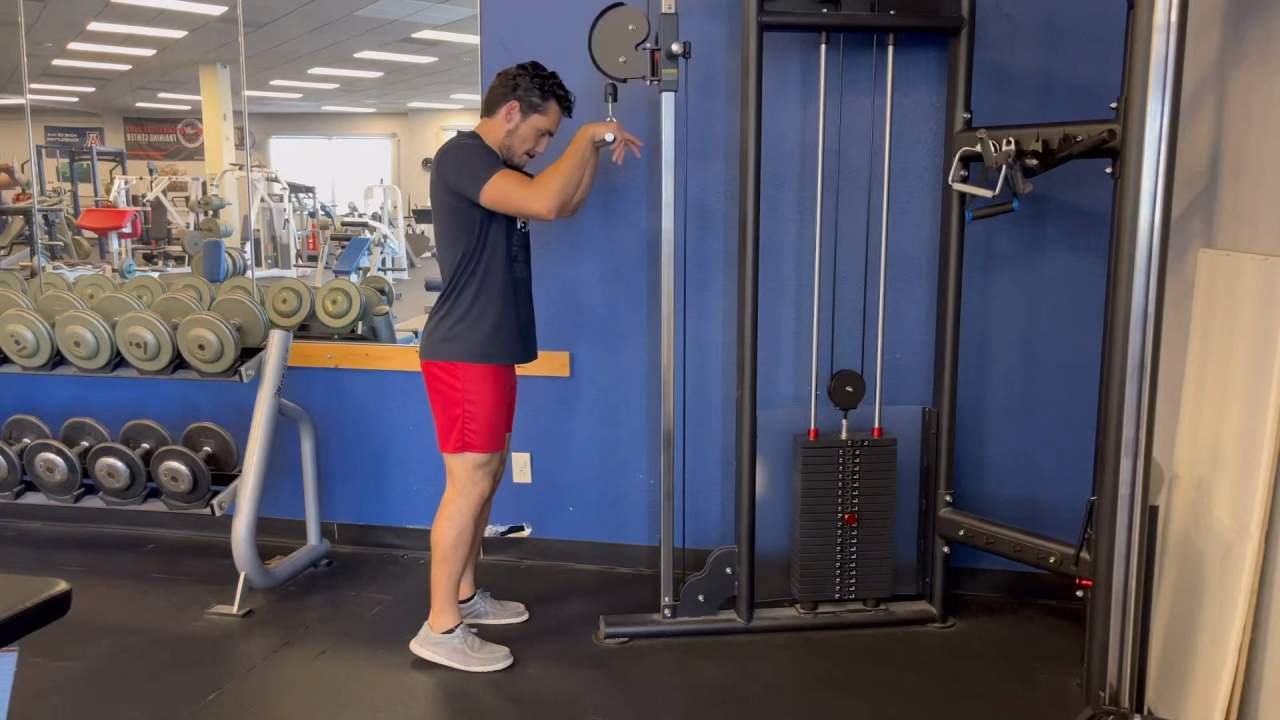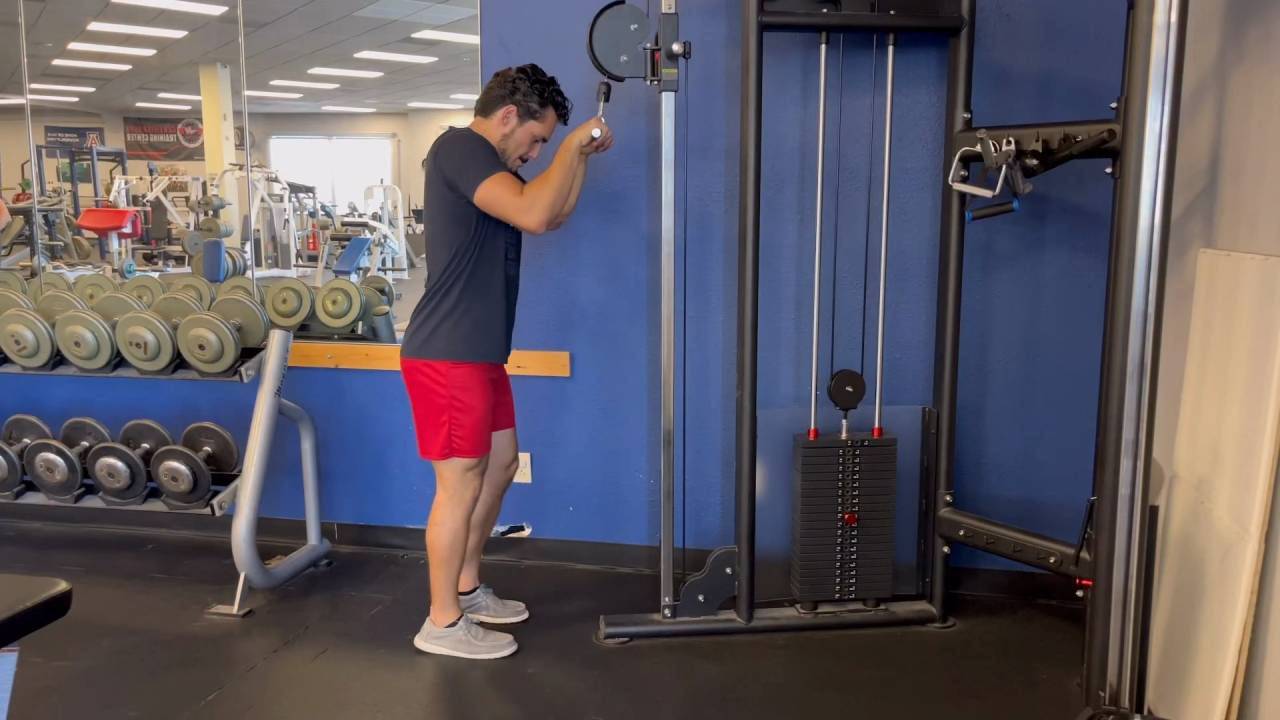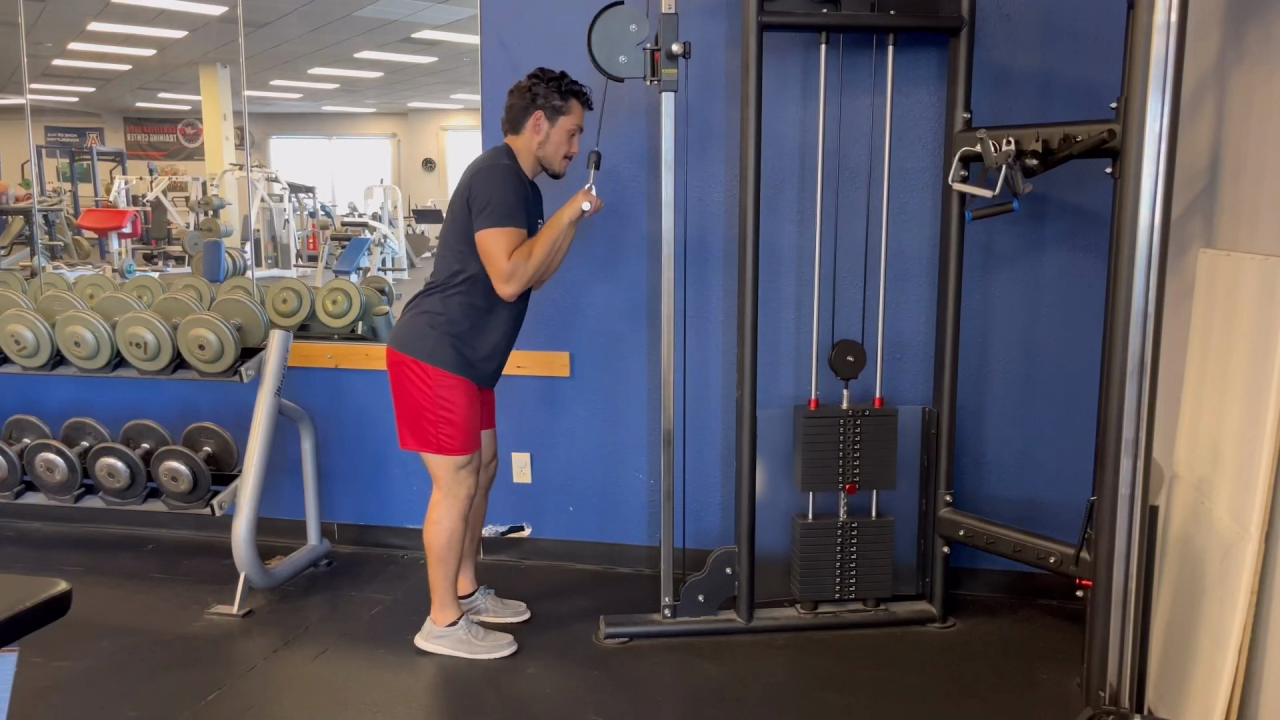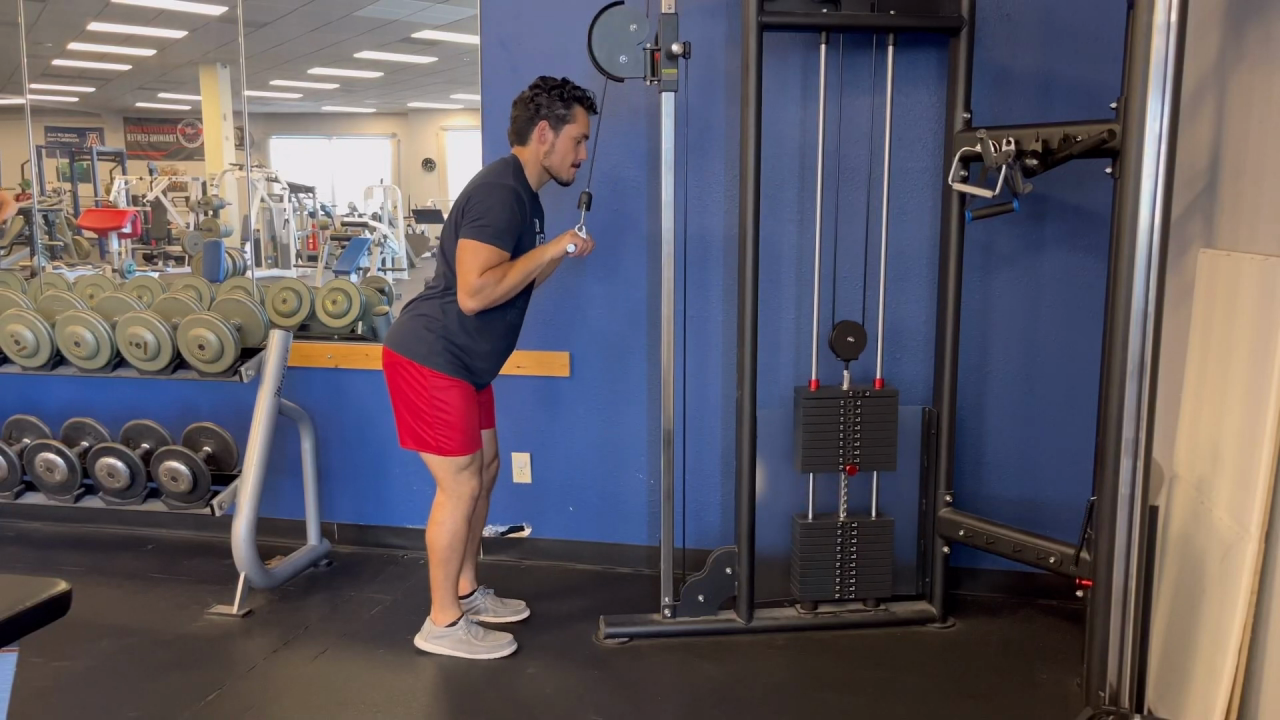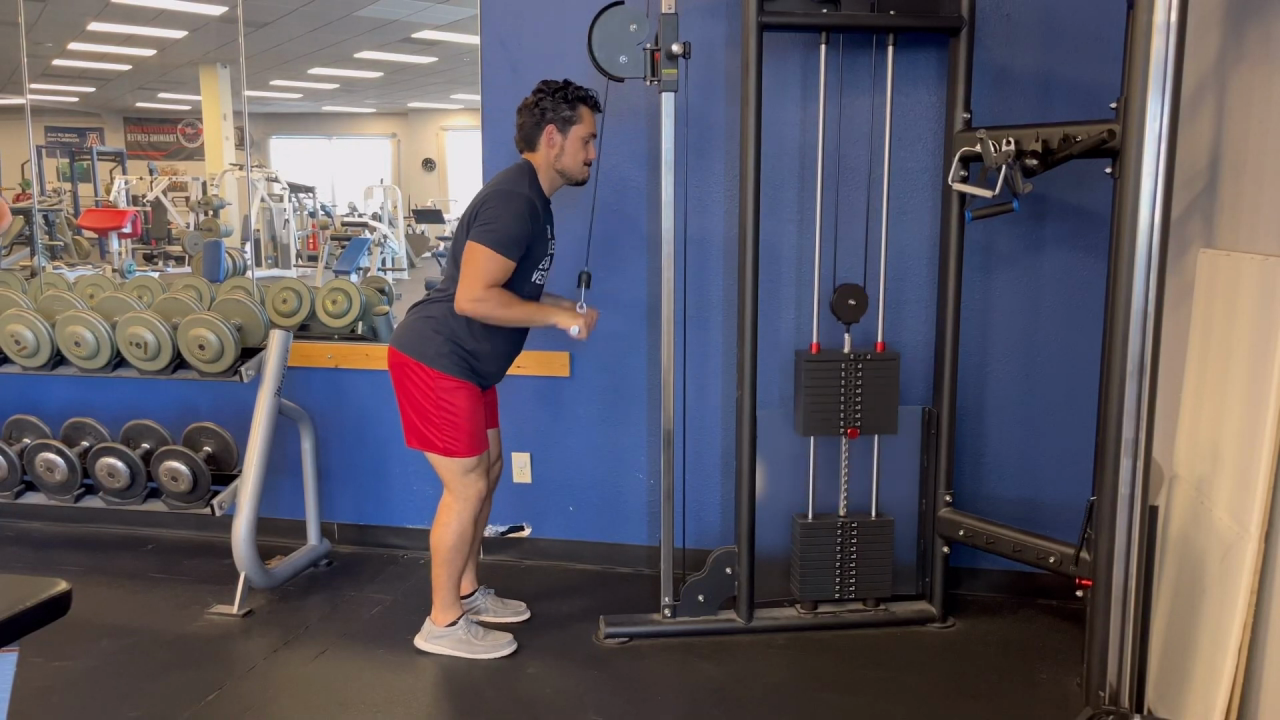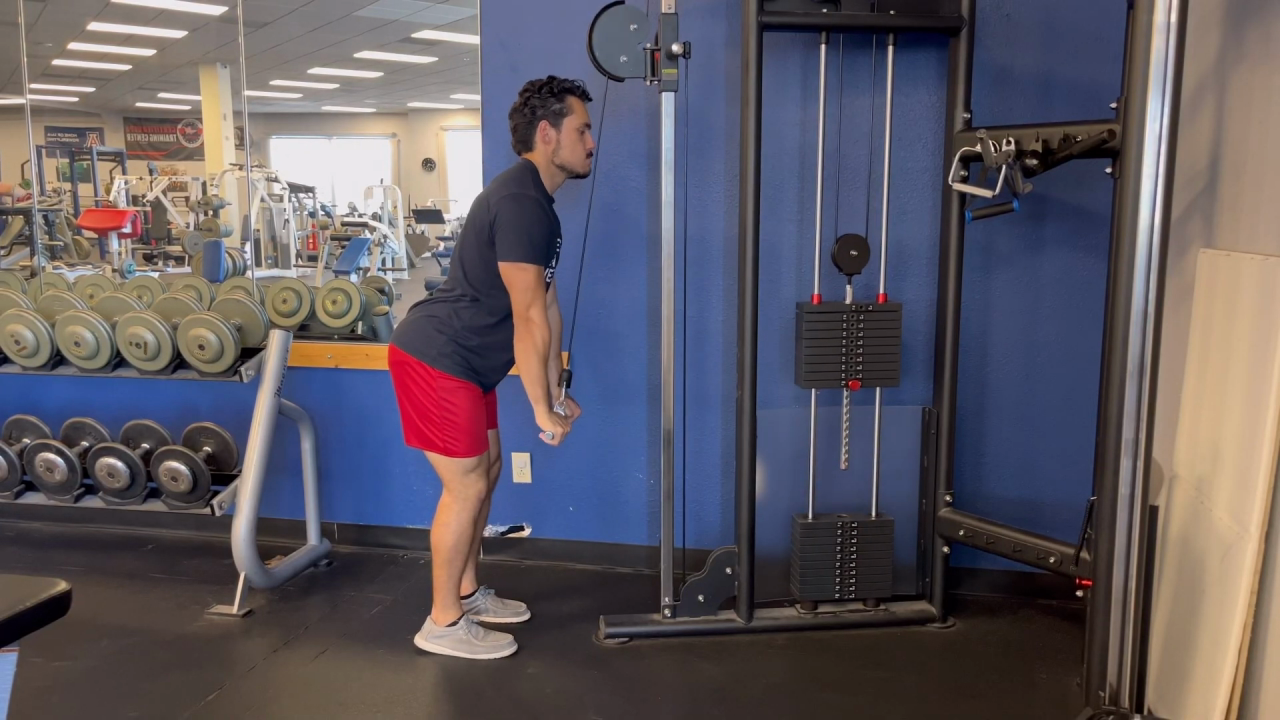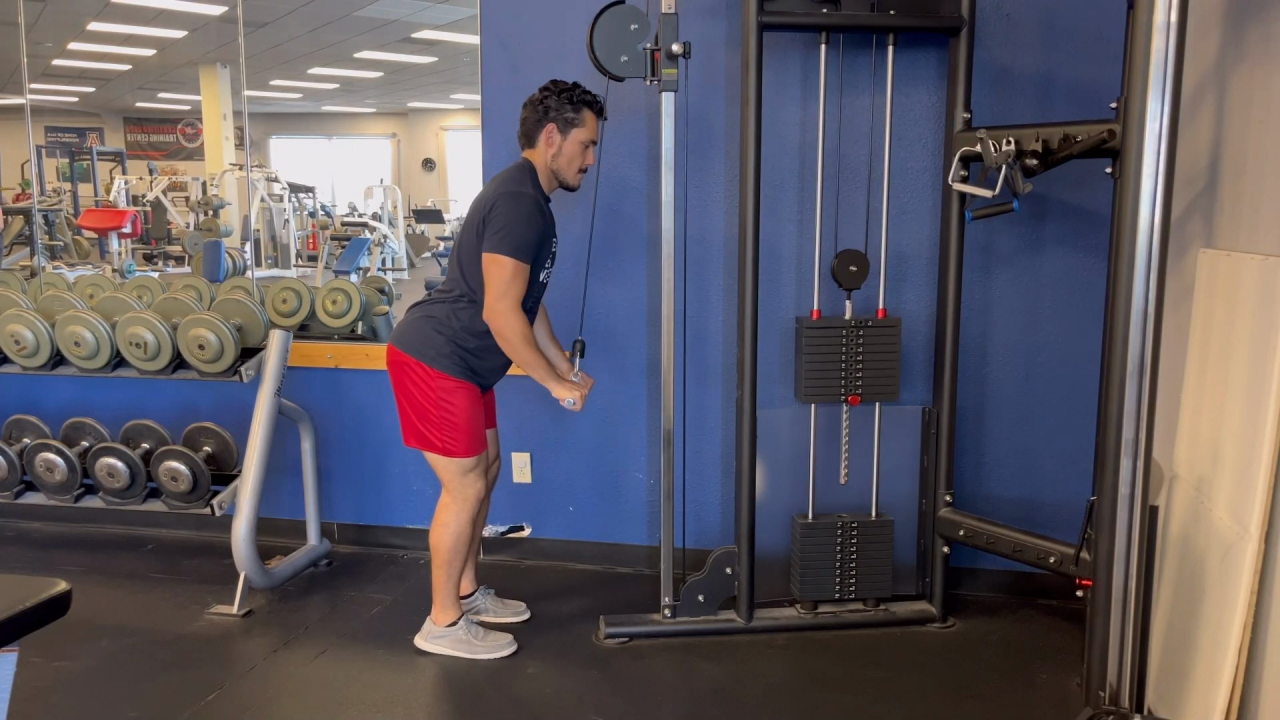
dt=0.7s
person 1, frame 1
left shoulder: (498, 166)
right shoulder: (462, 157)
left elbow: (563, 205)
right elbow: (543, 202)
left wrist: (594, 146)
right wrist: (585, 137)
left hip: (491, 349)
right hip: (465, 353)
left knee: (484, 478)
right knee: (469, 485)
left ankle: (464, 596)
right ankle: (440, 629)
person 1, frame 2
left shoulder: (488, 162)
right shoulder: (459, 148)
left elbow: (553, 214)
right elbow: (533, 214)
left wrist: (580, 154)
right wrist: (571, 142)
left hip: (478, 351)
right hip: (448, 355)
left knee: (499, 464)
right knee: (460, 483)
left ankle: (467, 588)
right ankle: (443, 622)
person 1, frame 3
left shoulder: (519, 182)
right shoulder: (498, 177)
left elbow: (535, 275)
right elbow: (508, 280)
left wrist: (574, 218)
right wrist: (565, 213)
left hip: (464, 354)
right hip: (433, 354)
left knee: (481, 469)
right knee: (456, 484)
left ankle: (466, 592)
right ankle: (443, 623)
person 1, frame 4
left shoulder: (521, 193)
right shoulder: (500, 192)
left elbow: (517, 285)
right elbow: (473, 293)
left wrist: (562, 250)
right wrist: (551, 248)
left hip: (461, 359)
right hip: (429, 357)
left knee: (483, 470)
right knee: (461, 486)
left ankle: (467, 591)
right ankle: (444, 623)
person 1, frame 5
left shoulder: (530, 197)
right shoulder: (514, 199)
right elbow: (474, 297)
left wrist: (562, 311)
right wrist: (558, 317)
left hip: (461, 359)
right hip: (435, 358)
left knee: (487, 470)
right knee: (467, 486)
left ankle: (467, 593)
right ankle: (443, 623)
person 1, frame 6
left shoulder: (532, 198)
right shoulder: (521, 204)
left elbow: (546, 308)
right elbow: (529, 320)
left wrist: (557, 394)
right wrist: (542, 410)
left hip: (461, 357)
right hip: (436, 358)
left knee: (486, 470)
right knee: (467, 486)
left ankle: (467, 592)
right ankle: (445, 622)
person 1, frame 7
left shoulder: (527, 197)
right shoulder: (519, 201)
left elbow: (526, 306)
right elbow: (501, 313)
left wrist: (566, 370)
right wrist: (555, 384)
left hip: (459, 357)
right hip: (435, 358)
left knee: (484, 470)
right knee: (465, 486)
left ankle: (467, 593)
right ankle: (444, 623)
